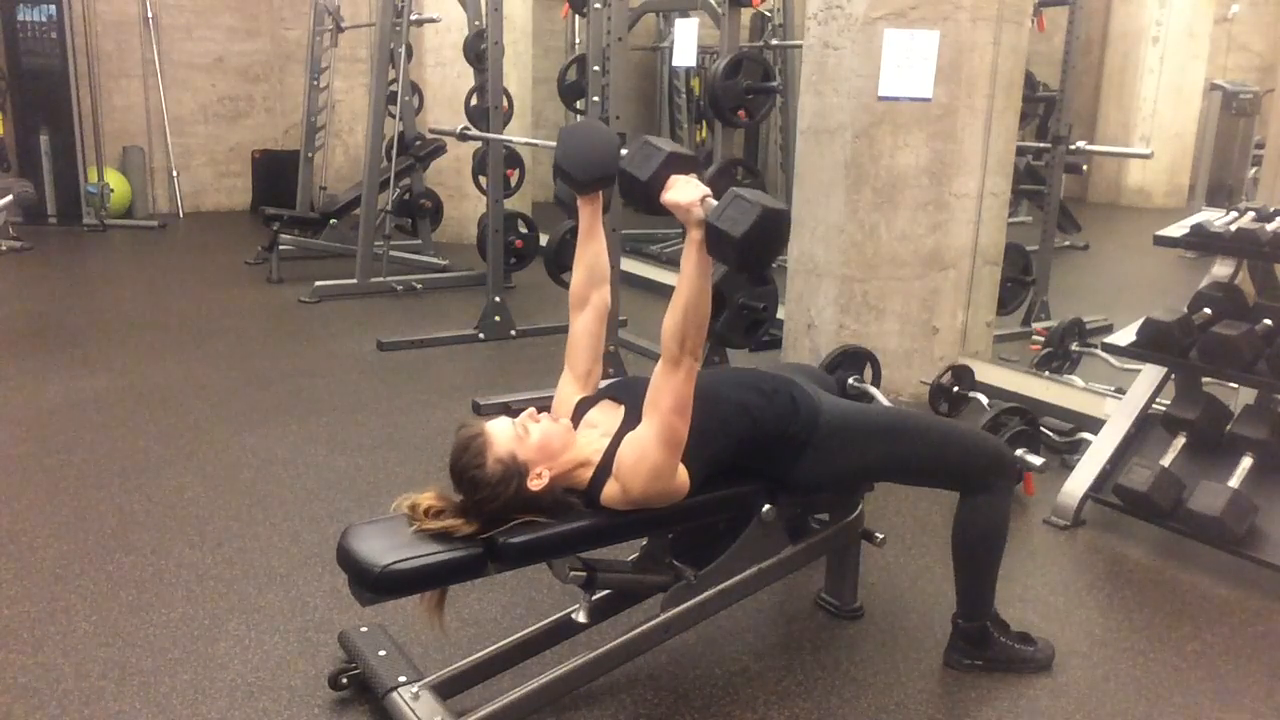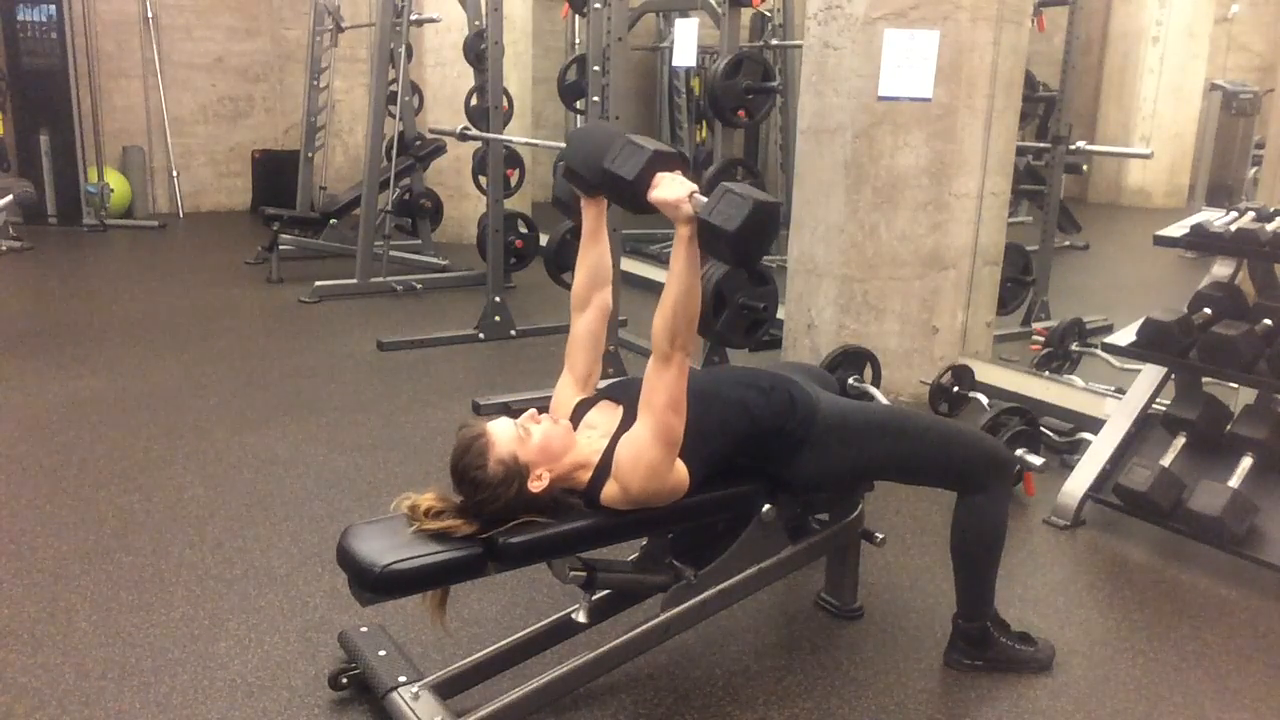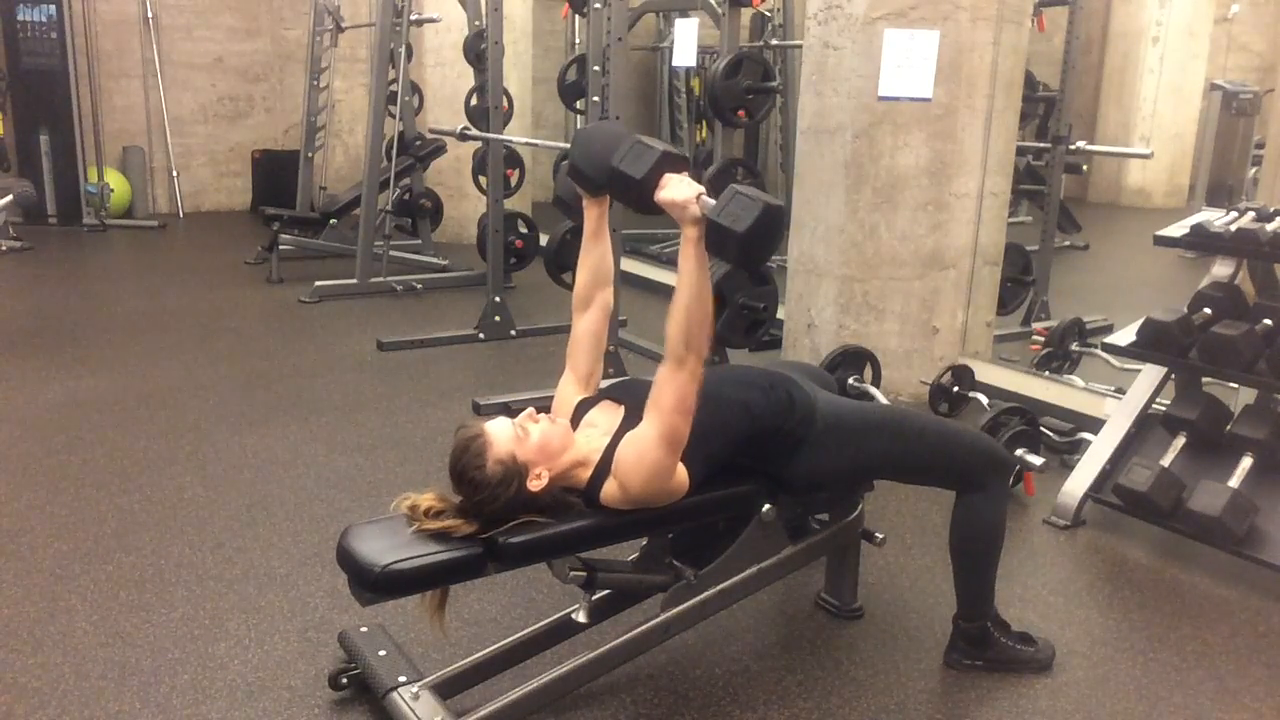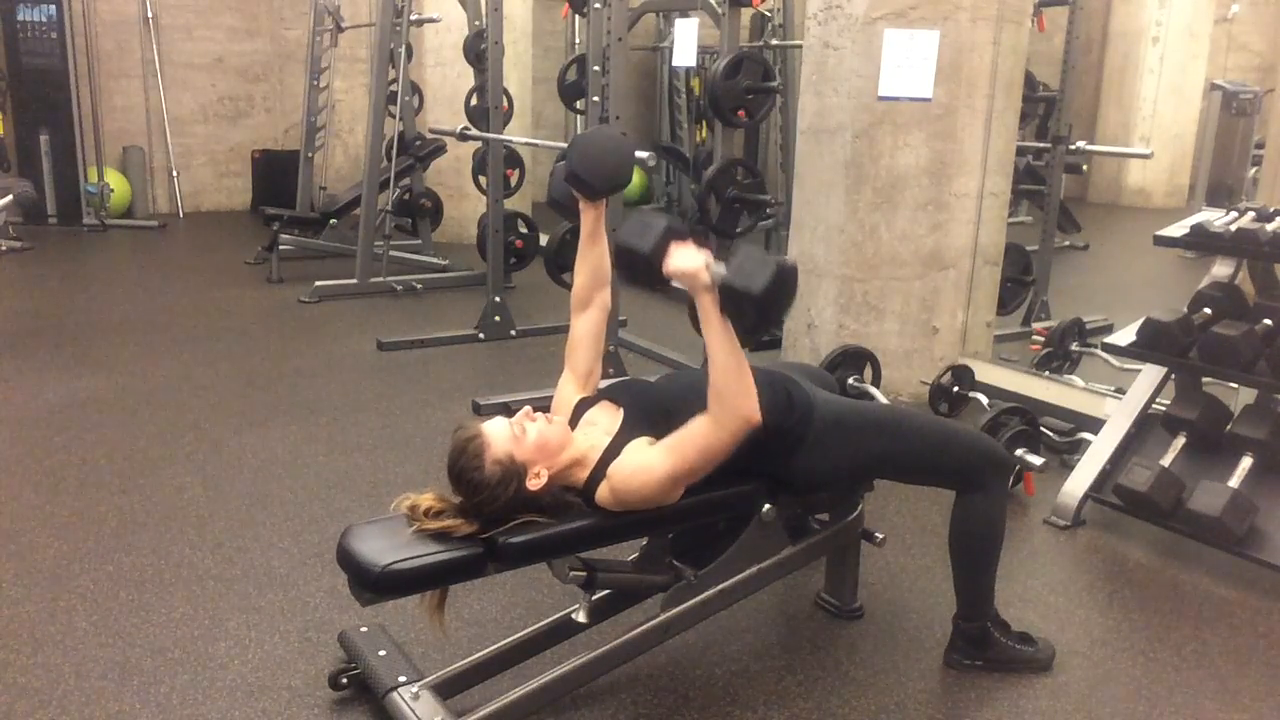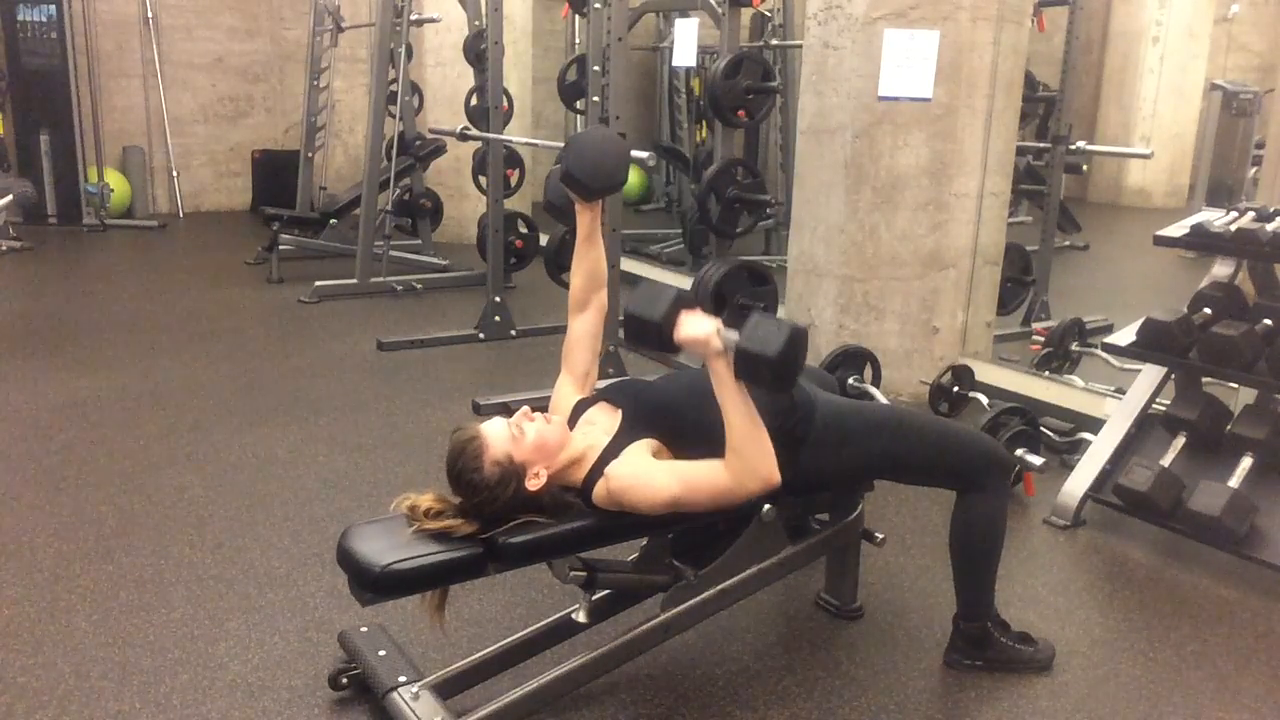
dt=0.3s
person 1, frame 1
left shoulder: (574, 412)
right shoulder: (634, 475)
left elbow: (589, 307)
right elbow: (682, 355)
left wrist: (589, 205)
right wrist: (696, 232)
right hip: (803, 437)
left knee: (824, 374)
right knee: (993, 465)
right ankle: (976, 634)
person 1, frame 2
left shoulder: (572, 411)
right shoulder: (632, 476)
left elbow: (590, 309)
right elbow: (672, 353)
left wrist: (594, 208)
right wrist: (684, 229)
right hip: (799, 435)
left knee: (824, 372)
right knee: (991, 464)
right ankle: (976, 635)
person 1, frame 3
left shoulder: (573, 413)
right shoulder: (630, 476)
left elbow: (592, 309)
right elbow: (688, 358)
left wrist: (596, 208)
right wrist: (692, 230)
right hip: (801, 435)
right knee: (988, 463)
right ankle: (977, 635)
person 1, frame 4
left shoulder: (572, 410)
right shoulder: (625, 481)
left elbow: (589, 310)
right elbow: (739, 417)
left wrist: (592, 212)
right wrist: (705, 294)
right hip: (801, 436)
right knee: (988, 463)
right ankle: (976, 634)
person 1, frame 5
left shoulder: (569, 410)
right shoulder: (621, 480)
left elbow: (587, 310)
right elbow: (761, 475)
left wrist: (586, 211)
right wrist: (719, 360)
right hip: (800, 434)
right knee: (989, 464)
right ankle: (976, 635)
